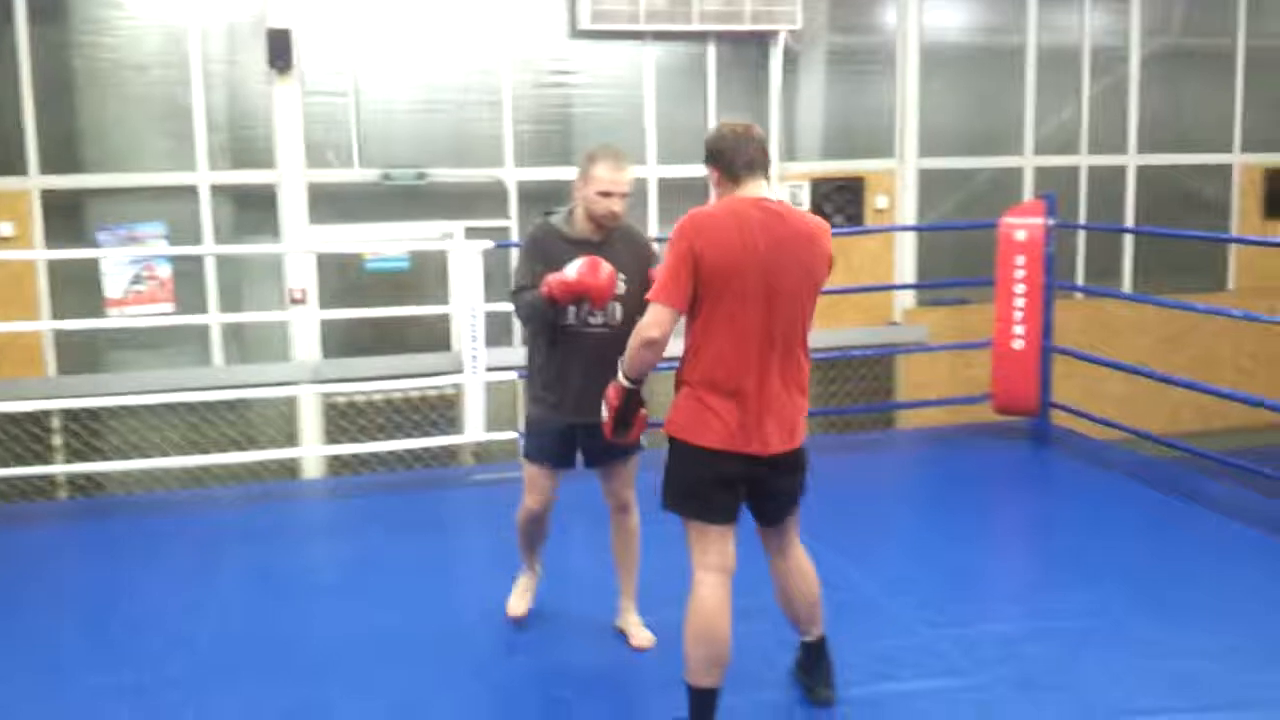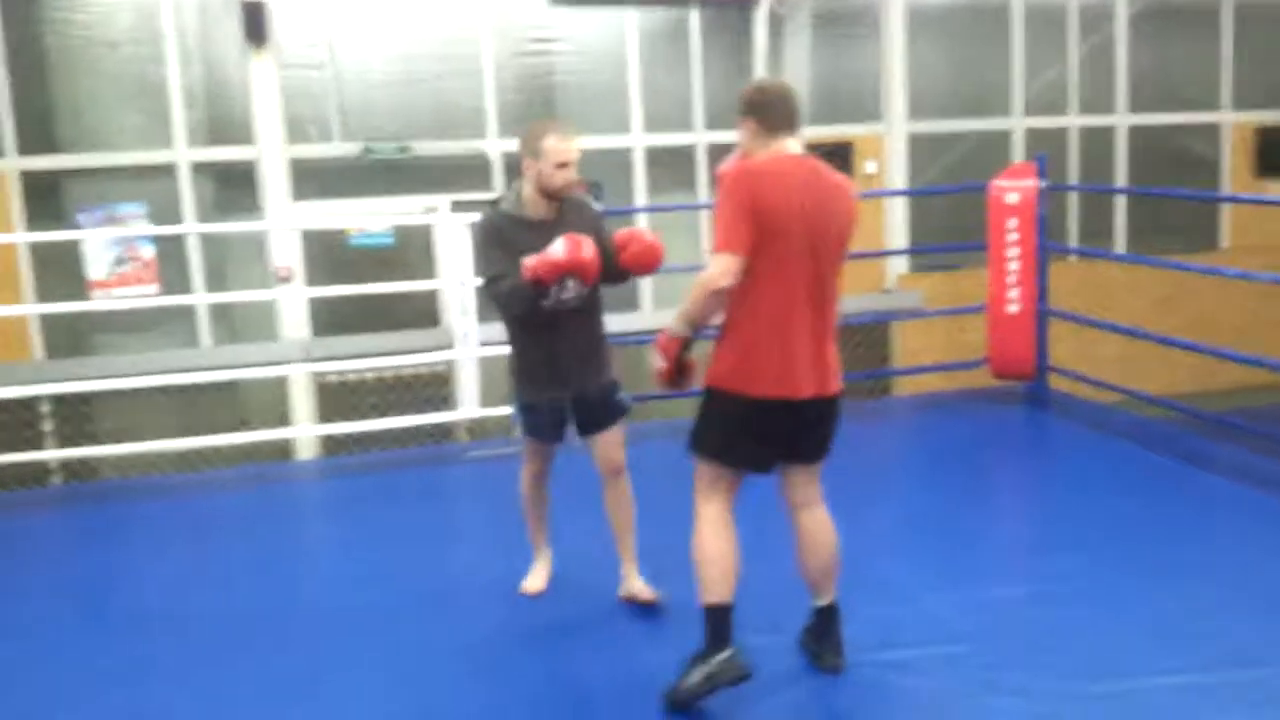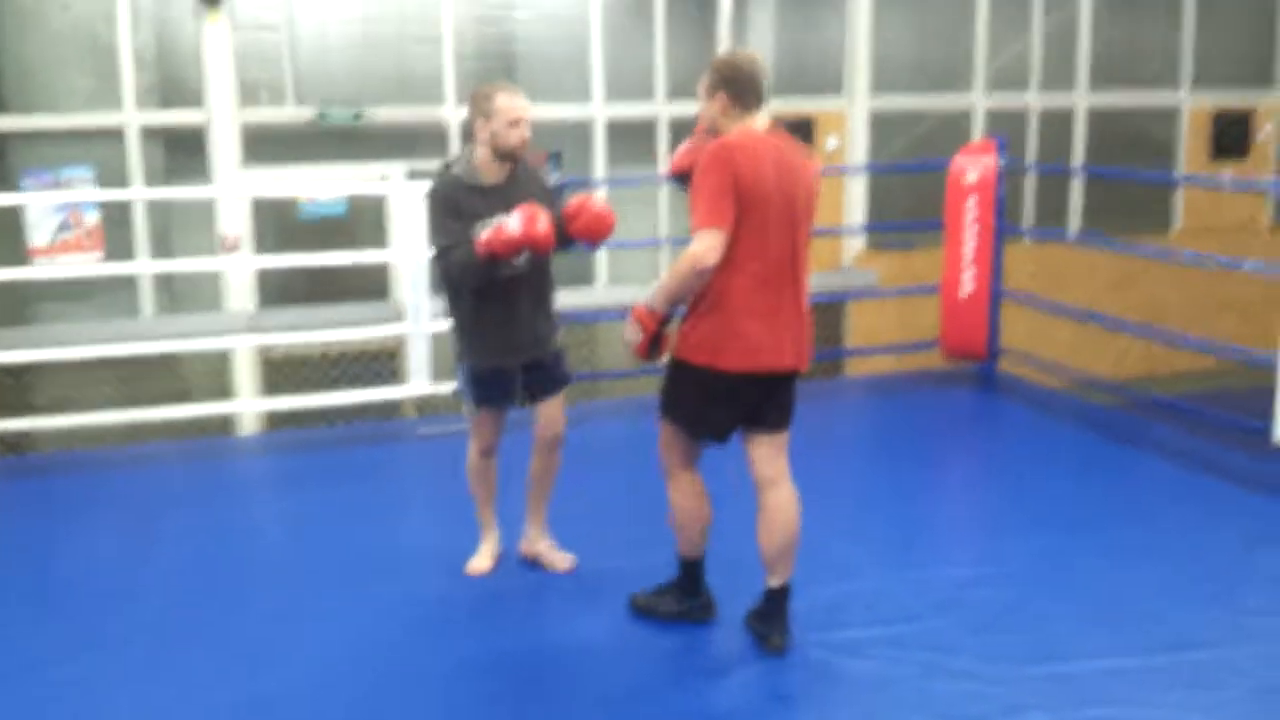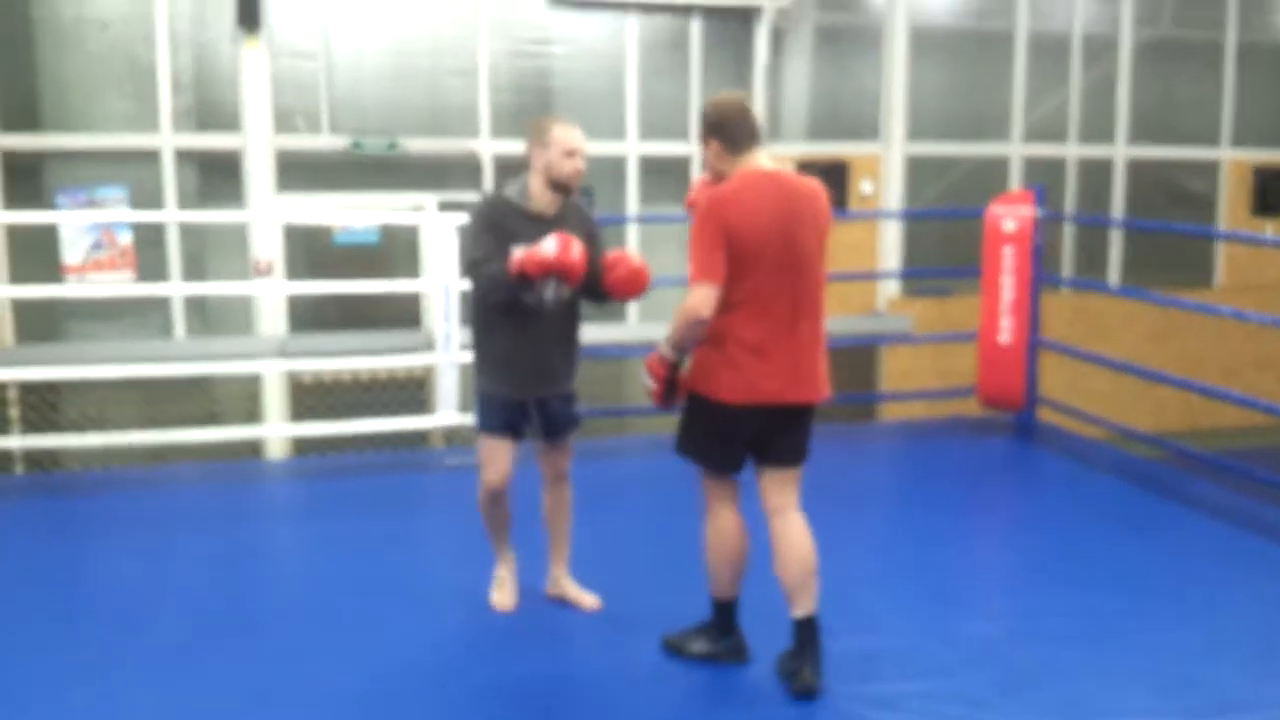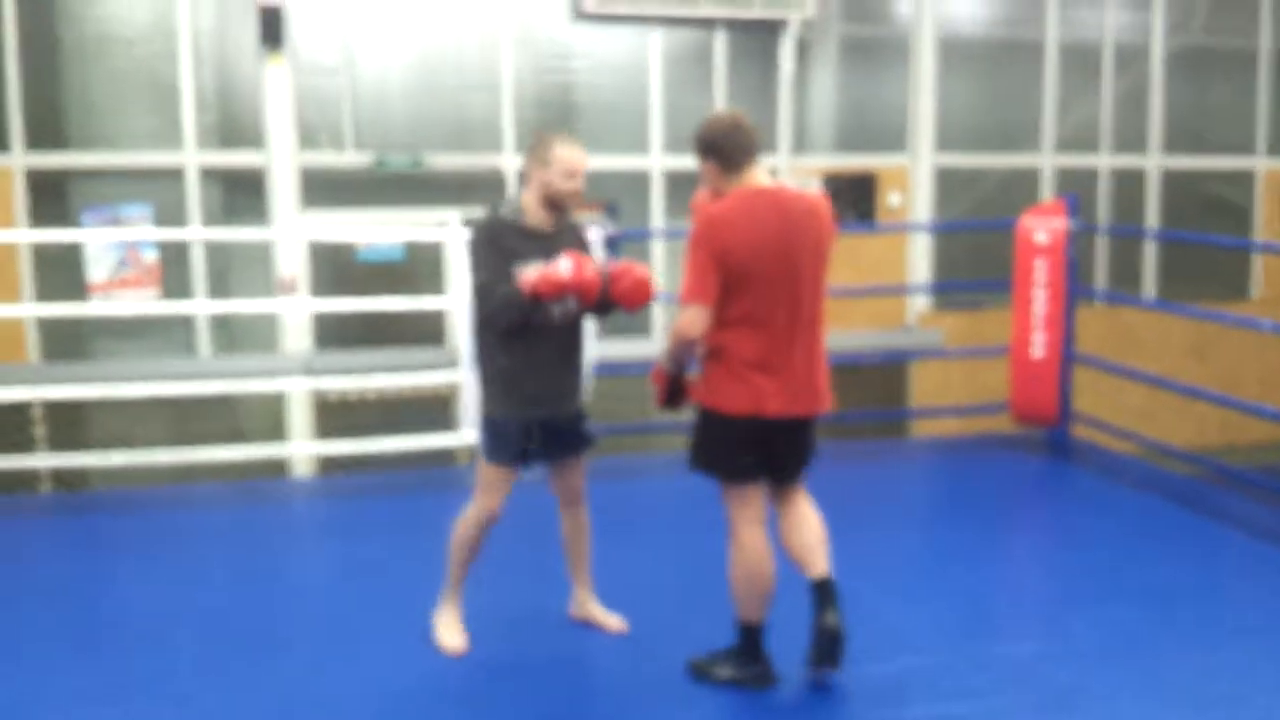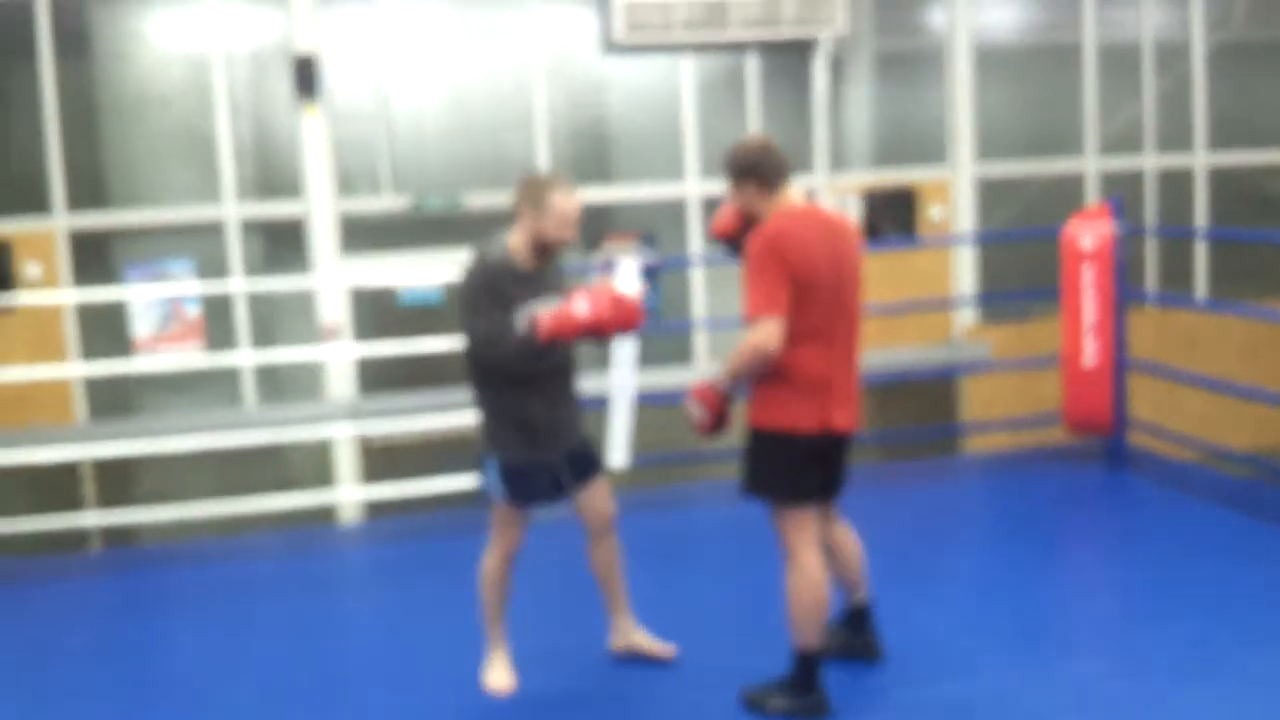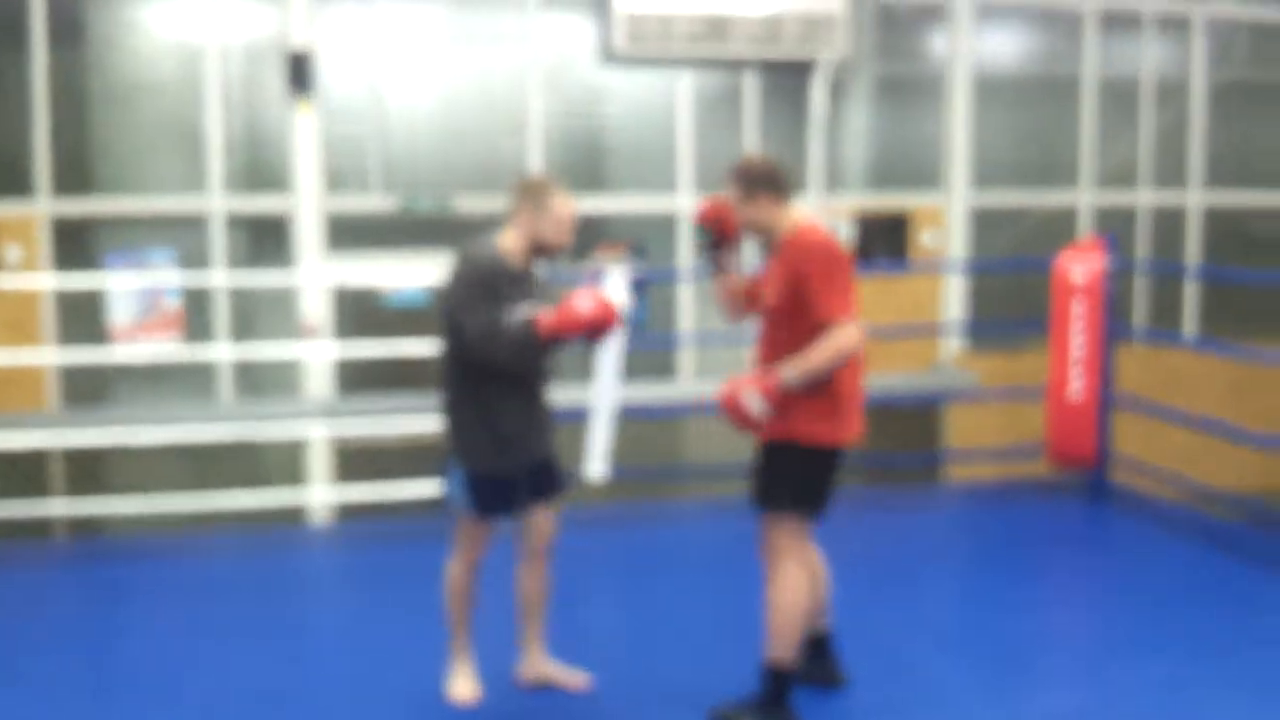
dt=0.3s
person 1, frame 1
left shoulder: (698, 228)
right shoulder: (815, 234)
left elbow: (654, 331)
left wrist: (624, 384)
left hip: (707, 426)
right hip: (781, 425)
left knee: (712, 573)
right knee: (785, 548)
right ankle: (818, 666)
person 1, frame 2
left shoulder: (747, 182)
right shoulder: (840, 188)
left elbow: (722, 278)
left wrist: (677, 334)
left hip: (747, 373)
right hip: (815, 374)
left knee: (712, 499)
right knee: (807, 499)
left ankle: (719, 644)
right ankle: (826, 634)
person 1, frame 3
left shoulder: (722, 156)
right shoulder: (801, 162)
left elbow: (707, 254)
left wrist: (655, 308)
left hip: (718, 344)
right hip: (782, 345)
left knee: (678, 461)
right knee: (773, 477)
left ankle: (689, 590)
right ankle: (775, 614)
person 1, frame 4
left shoulder: (717, 204)
right shoulder: (813, 194)
left elbow: (699, 306)
left wrist: (668, 355)
left hip: (729, 380)
right hip: (797, 380)
left knee: (722, 503)
right knee: (784, 506)
left ankle: (724, 630)
right ankle: (806, 647)
person 1, frame 5
left shoulder: (714, 224)
right shoulder: (817, 209)
left elbow: (692, 326)
left wrist: (669, 367)
left hip: (735, 395)
right hip: (800, 391)
left knee: (746, 522)
right knee: (791, 495)
left ankle: (751, 655)
right ankle: (826, 603)
person 1, frame 6
left shoulder: (772, 239)
right shoulder: (837, 227)
left elbow: (766, 338)
left wrist: (718, 388)
left hip: (791, 412)
right hip: (831, 404)
left knee: (798, 544)
right knee: (825, 520)
right ankle: (860, 627)
person 1, frame 7
left shoulder: (813, 250)
right shoulder: (789, 251)
left elbow: (846, 339)
right elbow: (736, 306)
left wrist: (772, 385)
right wrist: (720, 252)
left hip: (808, 425)
right hip: (802, 422)
left knee: (782, 556)
right knee: (795, 542)
right ankle: (820, 655)
person 2, frame 1
left shoulder: (635, 245)
right shoulder: (543, 239)
right elbow: (525, 309)
right wrist: (557, 288)
right hip: (553, 399)
left knee: (623, 503)
right knee: (535, 504)
left ankle: (628, 610)
right ankle: (529, 572)
person 2, frame 2
left shoulder: (582, 212)
right shoulder: (497, 227)
left elbow: (607, 267)
right elbow: (504, 299)
left wrist: (630, 257)
right wrist: (540, 272)
left hip: (592, 367)
right hip: (538, 374)
left knee: (615, 467)
right knee: (537, 470)
left ankle: (630, 575)
right ankle: (541, 558)
person 2, frame 3
left shoulder: (530, 177)
right shoulder: (449, 192)
left elbow: (554, 233)
right elbow: (455, 270)
left wrist: (577, 225)
right wrist: (494, 244)
left hip: (539, 334)
right hip: (486, 341)
left knee: (551, 436)
right knee: (485, 443)
left ankle: (535, 536)
right ankle: (489, 537)
person 2, frame 4
left shoulder: (580, 220)
right shoulder: (494, 213)
left elbow: (594, 286)
right elbow: (485, 284)
left wrist: (619, 279)
right wrist: (525, 265)
left hip: (555, 373)
right hip: (501, 372)
left knee: (558, 474)
right knee: (495, 479)
left ankle: (560, 576)
right ankle: (504, 561)
person 2, frame 5
left shoulder: (571, 235)
right shoulder: (493, 234)
left elbow: (589, 299)
right elbow: (494, 308)
left wrist: (617, 291)
right wrist: (536, 284)
left hip: (561, 392)
right hip: (508, 395)
left knee: (573, 495)
right knee: (486, 507)
left ankle: (583, 598)
right ankle: (449, 605)
person 2, frame 6
left shoulder: (547, 267)
right shoulder: (484, 280)
right elbow: (502, 355)
left wrist: (596, 319)
right wrist: (558, 326)
left hip: (562, 424)
right hip: (515, 434)
left knee: (604, 518)
right knee: (505, 544)
left ankle: (624, 629)
right ankle: (497, 652)
person 2, frame 7
left shoulder: (522, 272)
right shoulder: (474, 276)
right elbow: (492, 348)
left wrist: (568, 323)
right wrist: (556, 324)
left hip: (529, 435)
right hip: (483, 441)
left knee: (538, 544)
right knee: (469, 553)
left ankle: (534, 659)
right ankle: (461, 661)
